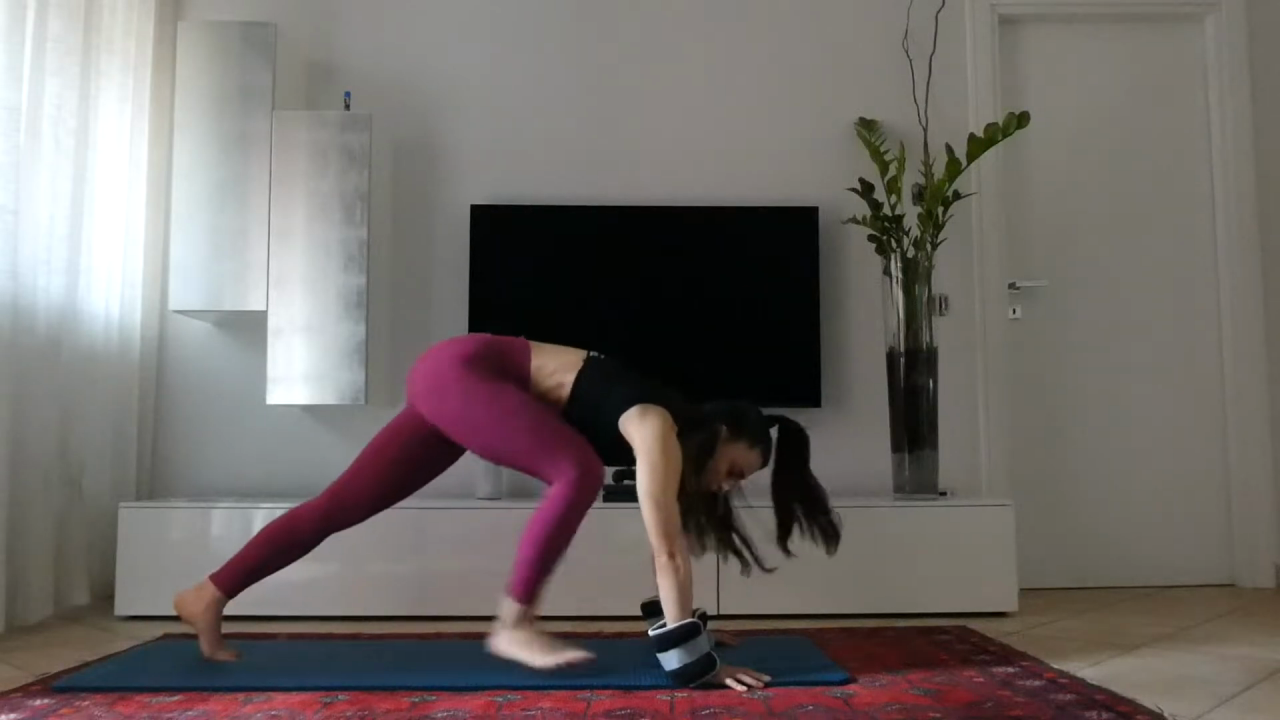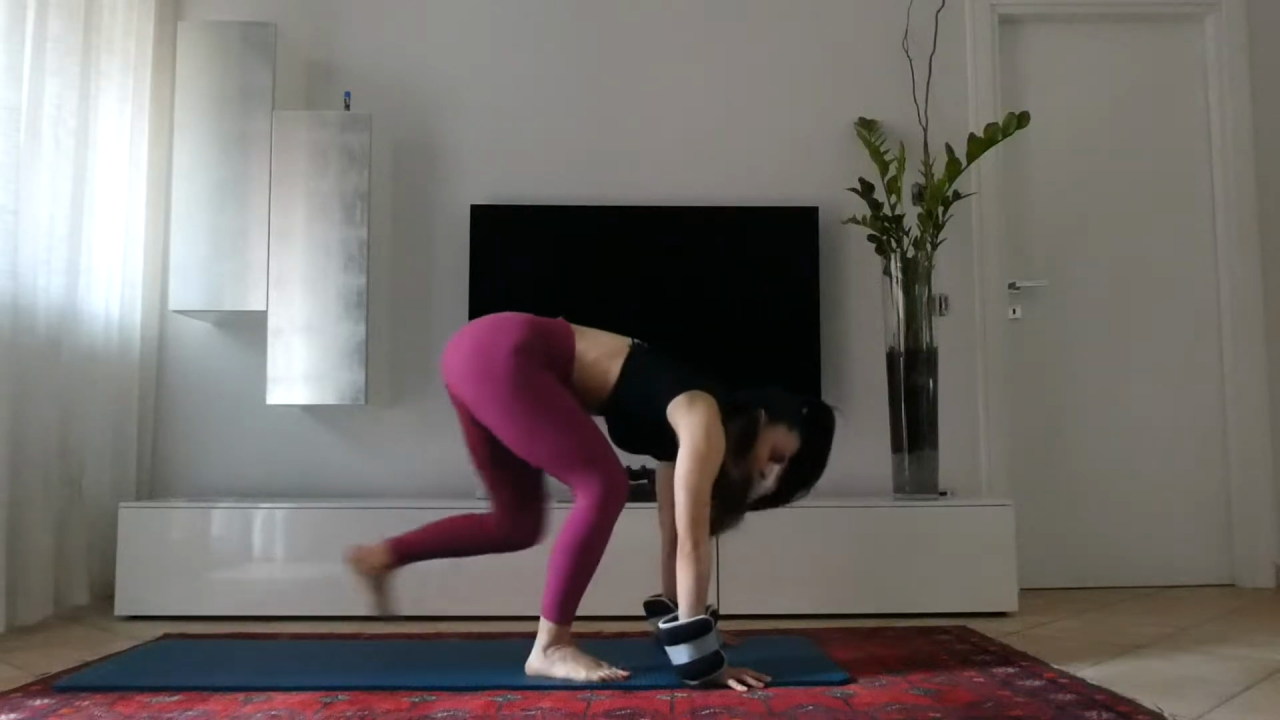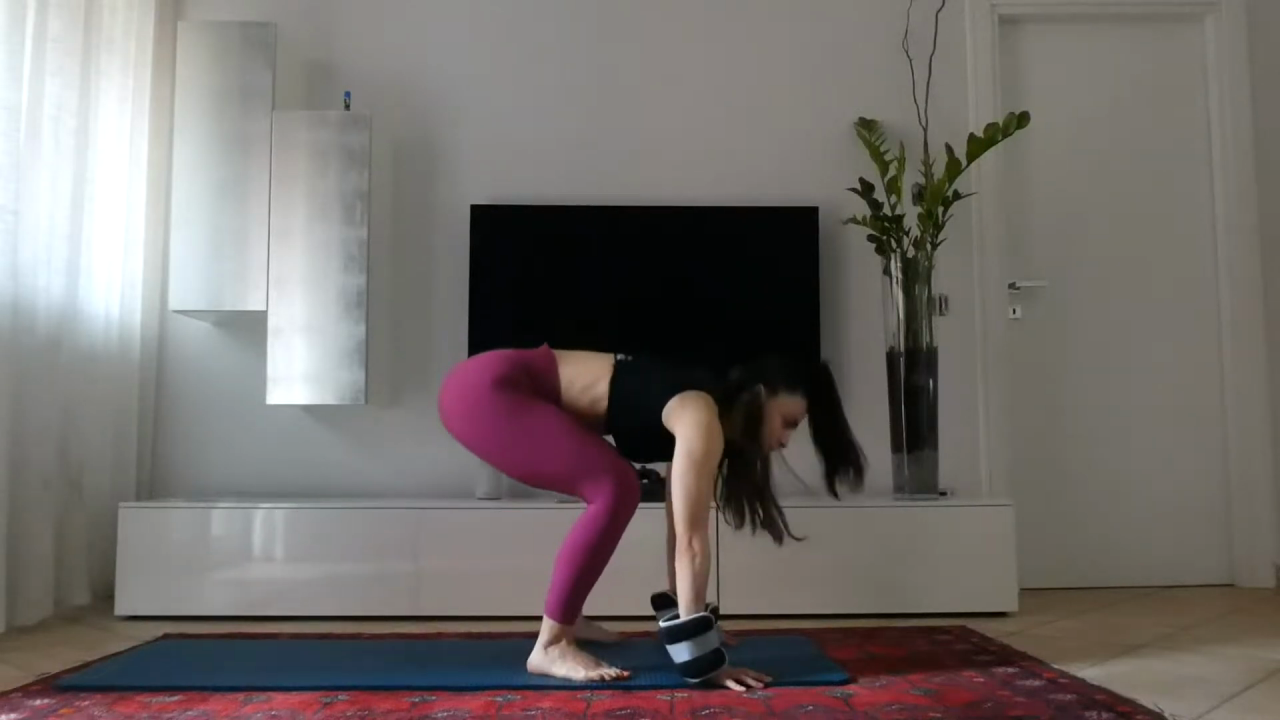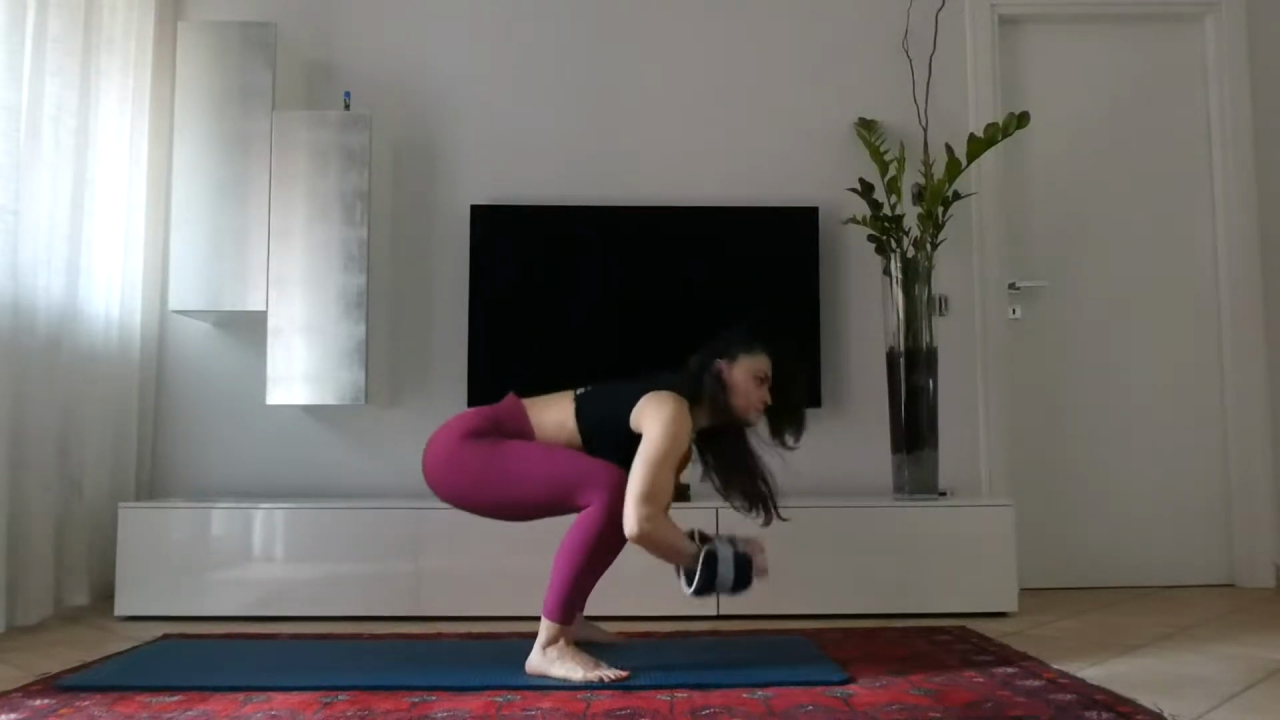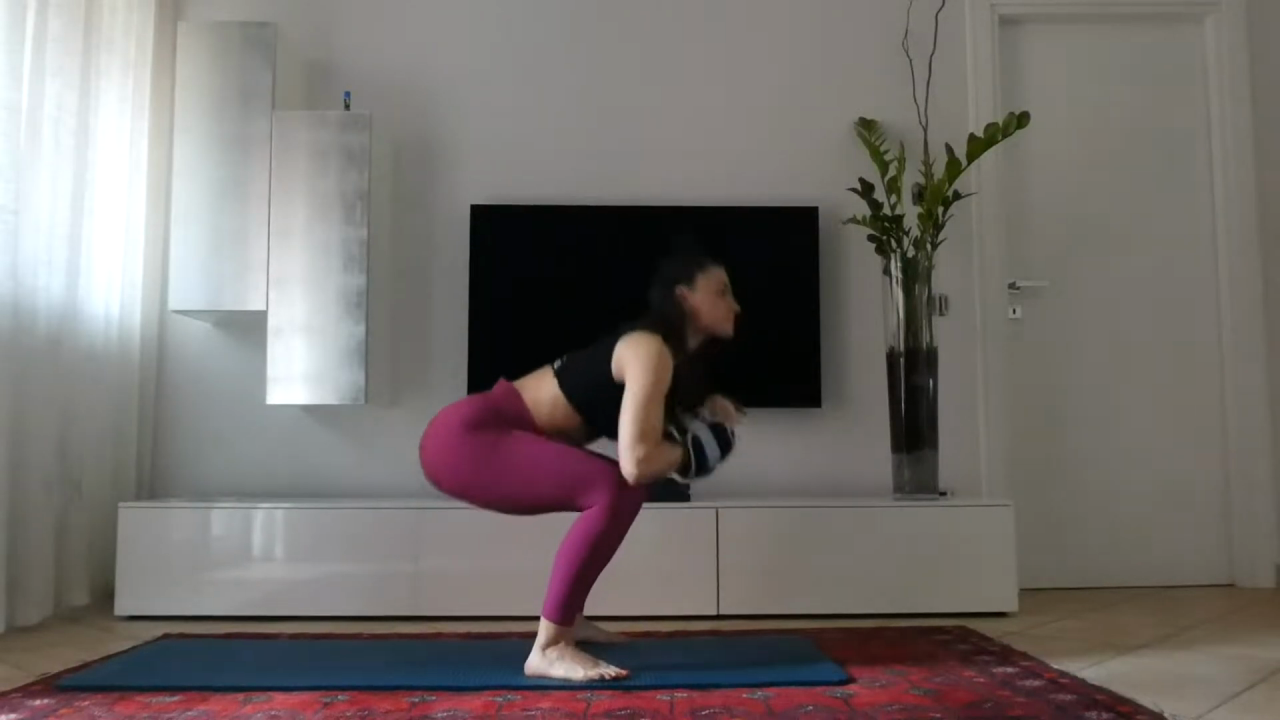
dt=0.3s
person 1, frame 1
left shoulder: (677, 439)
right shoulder: (661, 433)
left elbow: (670, 549)
right elbow: (666, 554)
left wrist: (685, 640)
right wrist: (694, 660)
left hip: (460, 378)
right hip: (457, 369)
left knee: (341, 504)
right knee: (578, 473)
left ankle: (208, 597)
right ankle: (512, 624)
person 1, frame 2
left shoulder: (678, 424)
right shoulder: (706, 422)
left elbow: (675, 539)
right elbow: (690, 545)
left wrist: (678, 631)
right wrist: (699, 656)
left hip: (489, 354)
right hip: (497, 355)
left knee: (519, 525)
right knee: (600, 487)
left ankle: (382, 557)
right ankle: (549, 647)
person 1, frame 3
left shoulder: (701, 419)
right shoulder: (702, 420)
left elbow: (681, 536)
right elbow: (691, 540)
left wrist: (679, 620)
right wrist: (702, 656)
left hip: (512, 384)
right hip: (485, 386)
left knee: (609, 488)
right knee: (614, 491)
left ankle: (563, 615)
right ankle: (550, 645)
person 1, frame 4
left shoulder: (695, 418)
right shoulder: (671, 412)
left elbow: (644, 513)
right elbow: (638, 523)
left wrist: (714, 551)
right wrist: (716, 562)
left hip: (488, 448)
right hip: (462, 449)
left knee: (620, 494)
right knee: (608, 490)
left ankle: (568, 616)
right ankle: (551, 645)
person 1, frame 5
left shoulder: (665, 352)
right shoulder: (650, 351)
left elbow: (640, 444)
right elbow: (638, 462)
left wrist: (699, 422)
right wrist: (701, 445)
left hip: (482, 435)
right hip: (461, 440)
left knee: (609, 488)
right knee: (614, 490)
left ankle: (564, 618)
right ankle: (549, 646)
